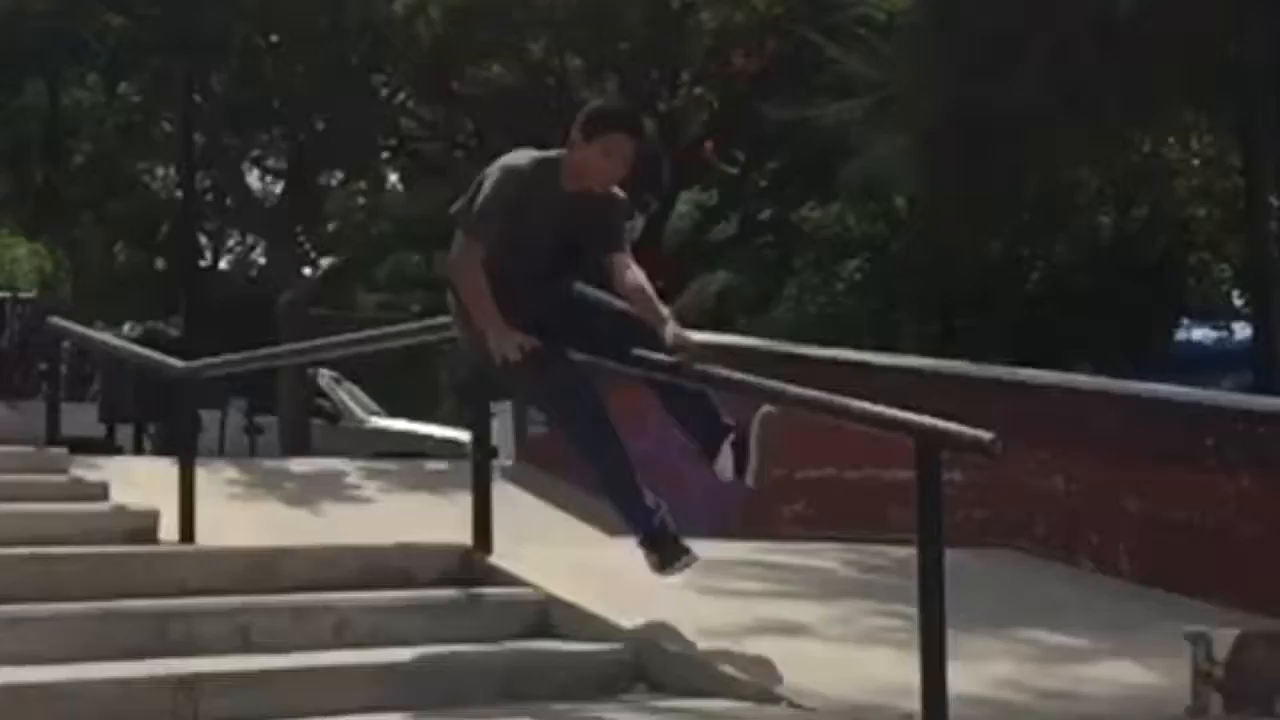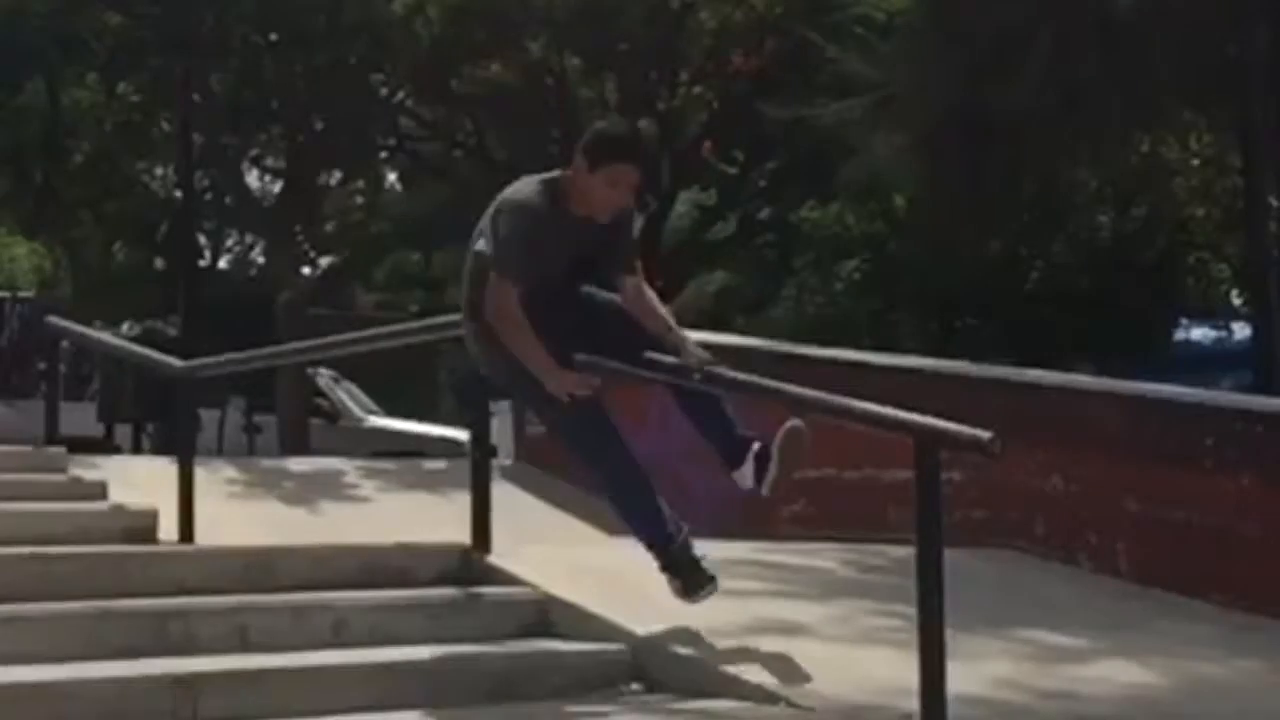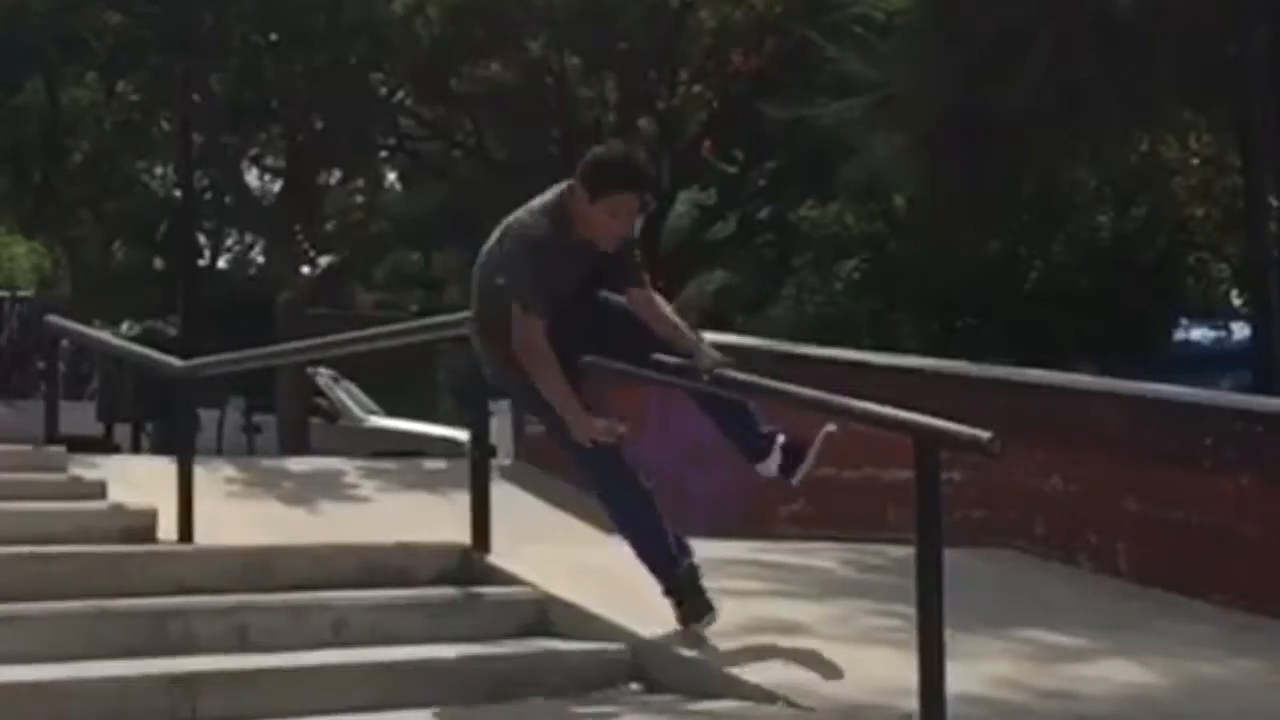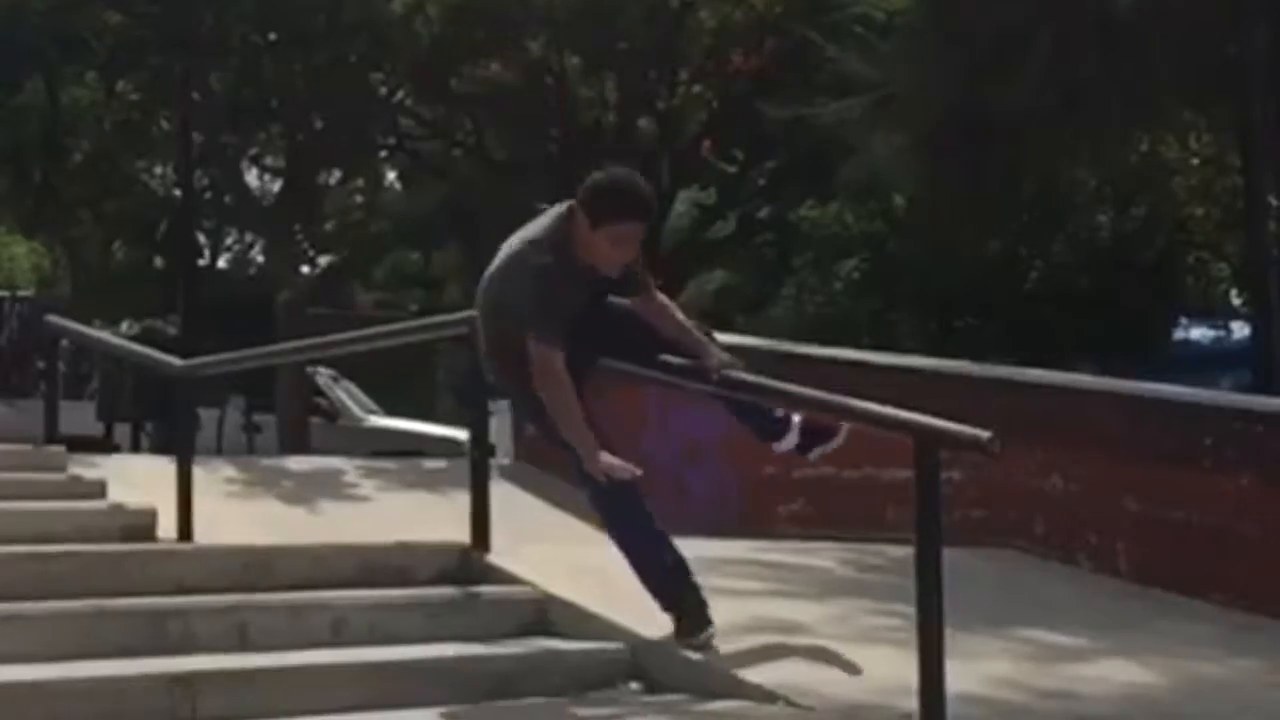
dt=0.1s
person 1, frame 1
left shoulder: (609, 204)
right shoulder: (517, 178)
left elbow: (622, 269)
right elbow: (464, 261)
left wrist: (665, 322)
right wrist: (495, 331)
left hip: (549, 297)
right hip: (491, 310)
left knee: (651, 342)
right knee: (577, 403)
left ankle: (723, 447)
right ankle: (652, 527)
person 1, frame 2
left shoulder: (613, 215)
right shoulder: (527, 210)
left elbow: (633, 290)
right elbow: (500, 305)
left wrist: (681, 341)
right wrist: (549, 373)
left hip: (560, 304)
right hip: (506, 330)
left knee: (666, 352)
right knee: (588, 428)
left ankle: (744, 458)
right ankle: (670, 549)
person 1, frame 3
left shoulder: (608, 222)
right shoulder: (535, 238)
left elbow: (642, 296)
right elbow: (528, 339)
left wrist: (695, 346)
right wrist: (575, 417)
left hip: (568, 311)
right hip: (512, 336)
left knee: (686, 354)
right knee: (599, 449)
left ankle: (768, 451)
right ankle: (676, 575)
person 1, frame 4
left shoulder: (610, 241)
right shoulder: (539, 266)
left elbow: (648, 300)
right elbow: (548, 371)
left wrist: (706, 349)
right wrist: (590, 451)
left hip: (575, 321)
right hip: (521, 355)
left knee: (691, 350)
right knee: (606, 473)
left ankle: (783, 432)
right ankle: (676, 591)
